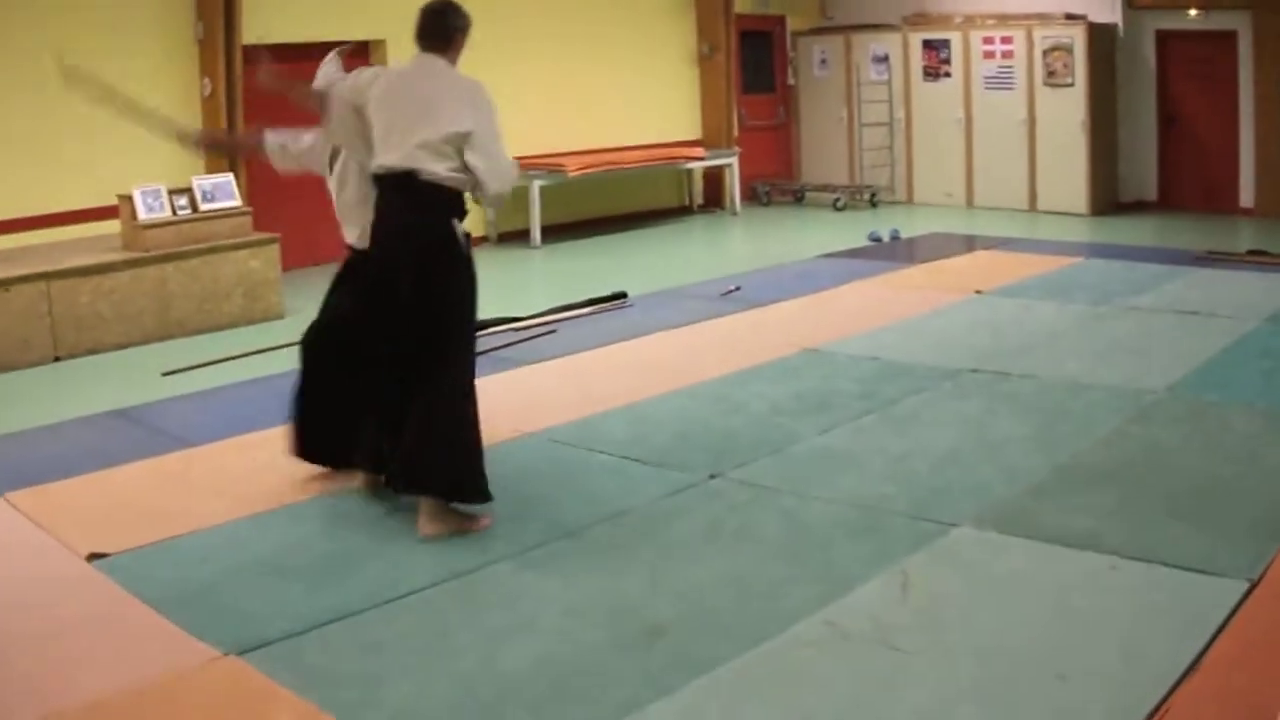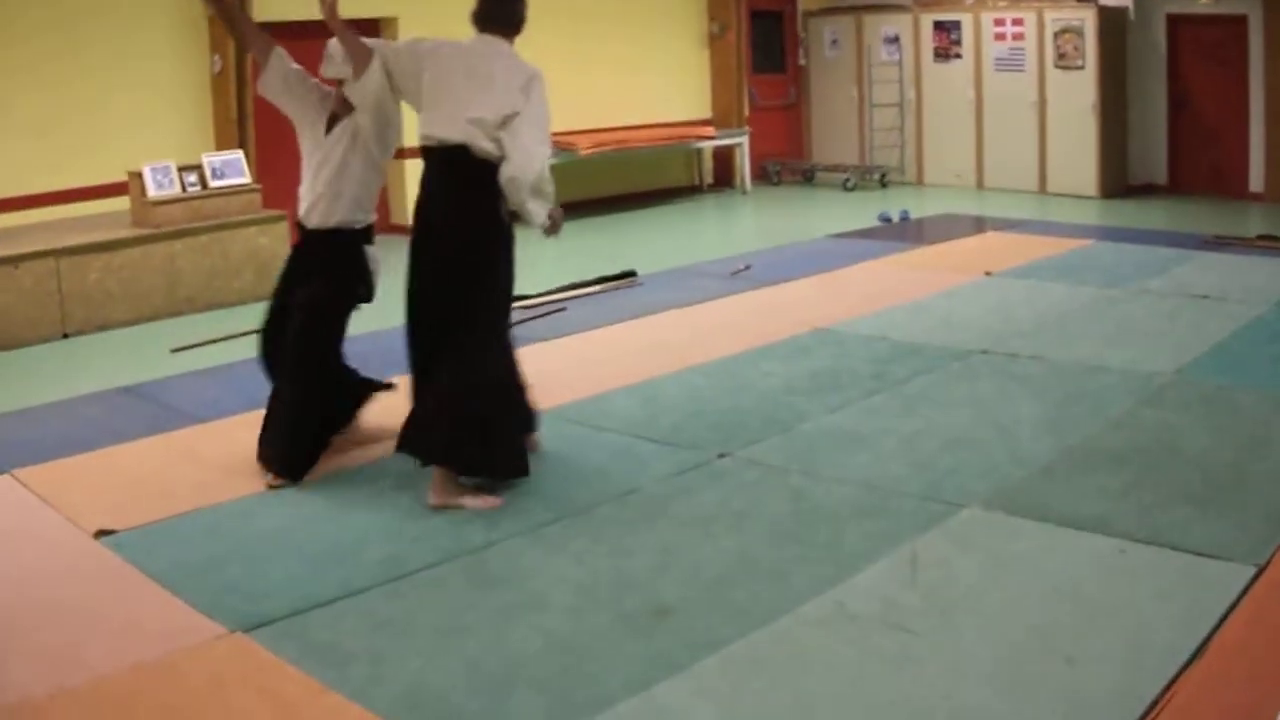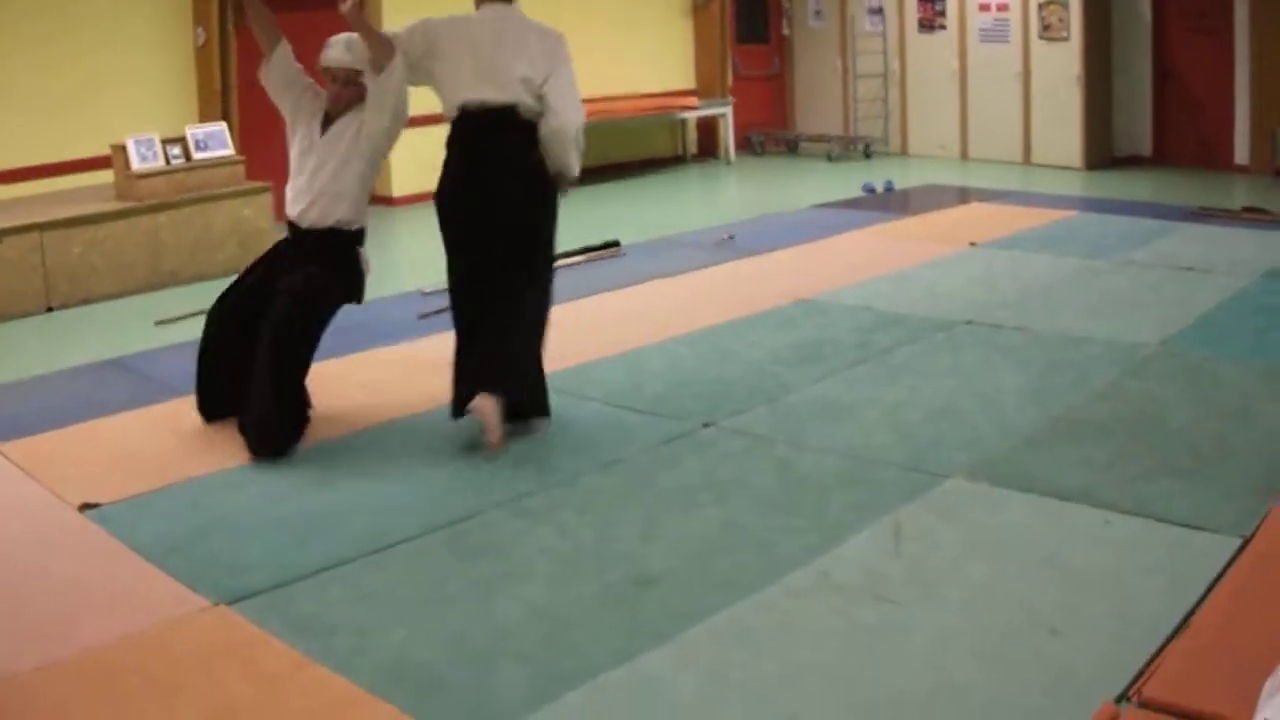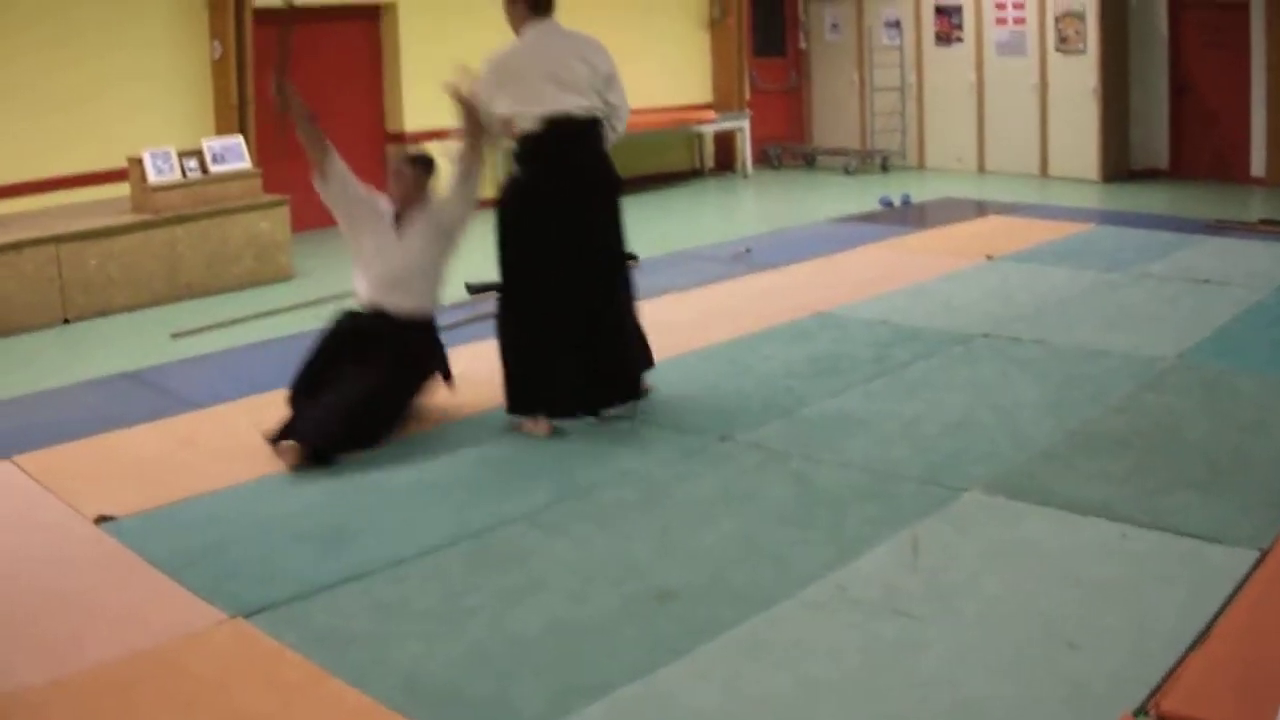
dt=0.3s
person 1, frame 1
left shoulder: (379, 83)
right shoulder: (466, 93)
left elbow: (331, 101)
right elbow: (496, 177)
right wrist: (467, 178)
left hip: (388, 223)
right hip: (434, 227)
left knee: (393, 350)
right knee: (444, 360)
left ankle: (392, 465)
right ankle: (436, 503)
person 1, frame 2
left shoulder: (432, 56)
right shoulder: (522, 77)
left elbow: (374, 59)
right elbow: (525, 162)
right wrist: (545, 210)
left hip: (434, 195)
right hip: (479, 202)
left knee: (441, 322)
right knee: (473, 332)
left ankle: (513, 430)
right ankle: (446, 474)
person 1, frame 3
right shoulder: (545, 39)
right elbow: (563, 118)
right wrist: (566, 168)
left hip: (466, 161)
right hip: (519, 161)
left knee: (476, 282)
right knee: (524, 283)
left ankle: (485, 390)
right ankle: (494, 392)
person 1, frame 4
left shoulder: (507, 62)
right shoulder: (590, 49)
left elbow: (482, 124)
right elbow: (616, 116)
left hip: (539, 174)
right hip: (590, 168)
left knee: (530, 290)
right knee: (602, 275)
left ankle: (540, 407)
right ankle: (626, 376)
person 2, frame 1
right shoulder: (326, 144)
right elbow: (268, 144)
right wrist: (210, 140)
right hip: (362, 263)
left knee: (328, 347)
right knee: (336, 351)
person 2, frame 2
left shoulder: (376, 119)
right shoulder: (314, 106)
left elbow: (368, 74)
right elbow: (266, 54)
left hip: (342, 254)
right hip: (310, 246)
left knee: (303, 349)
right knee: (278, 343)
left ankle: (287, 457)
right ankle: (341, 407)
person 2, frame 3
left shoulder: (372, 123)
right shoulder: (308, 106)
left elbow: (392, 66)
right elbow: (273, 47)
left hip: (336, 256)
right hip: (296, 245)
left knee: (282, 327)
right knee: (231, 314)
left ankle: (270, 430)
right ankle: (237, 400)
person 2, frame 4
left shoulder: (441, 220)
right shoulder: (367, 210)
left elbow: (471, 167)
right elbow: (323, 160)
left wrist: (469, 114)
right wrist: (293, 107)
left hip: (411, 339)
right hip: (372, 326)
left ankle: (310, 437)
